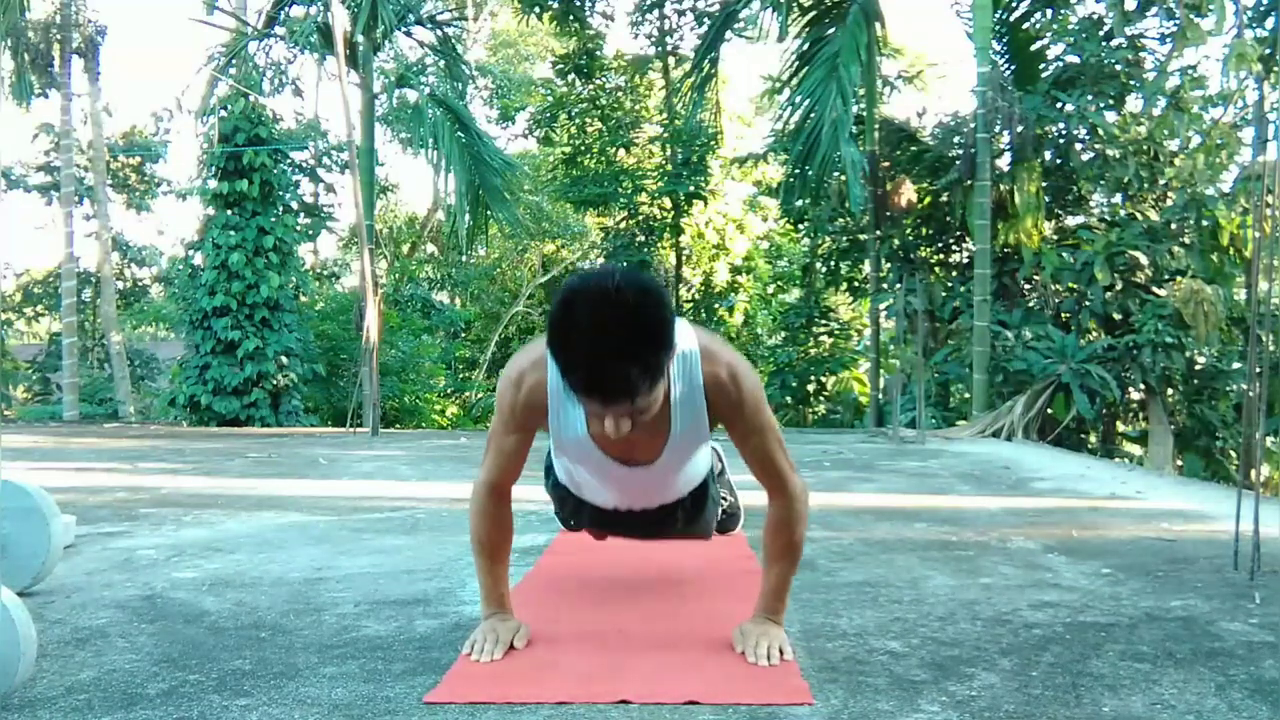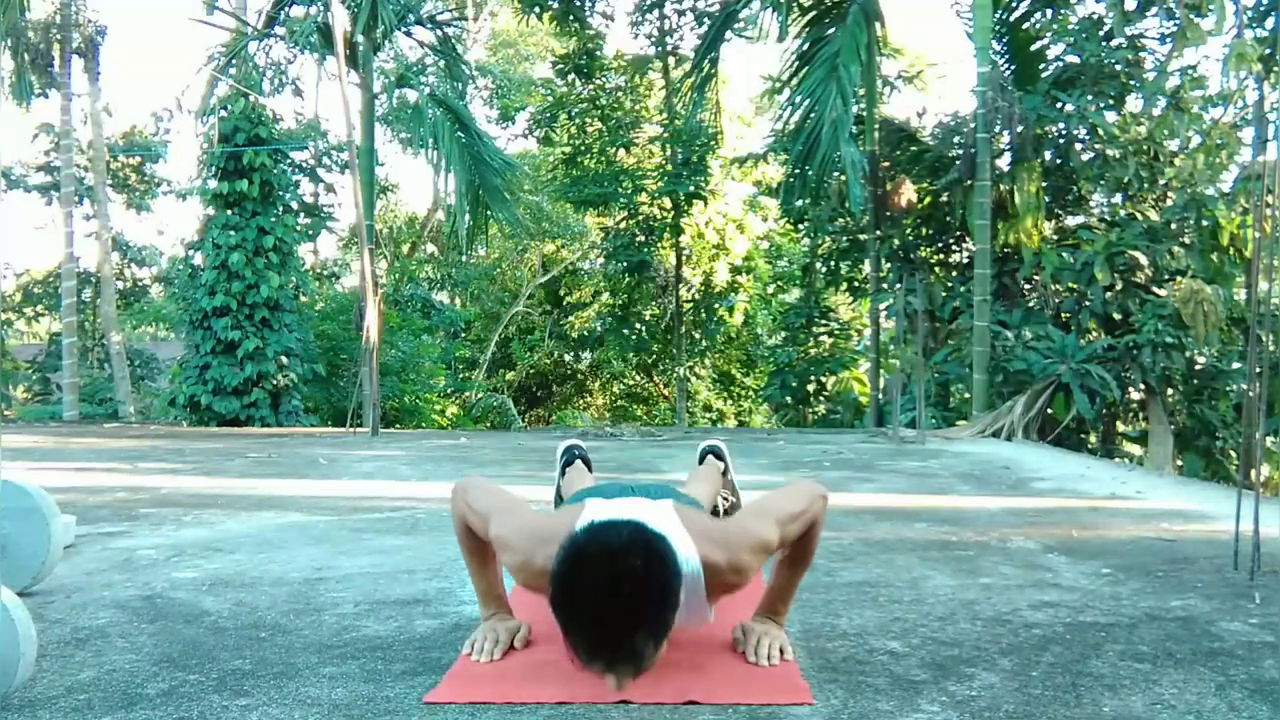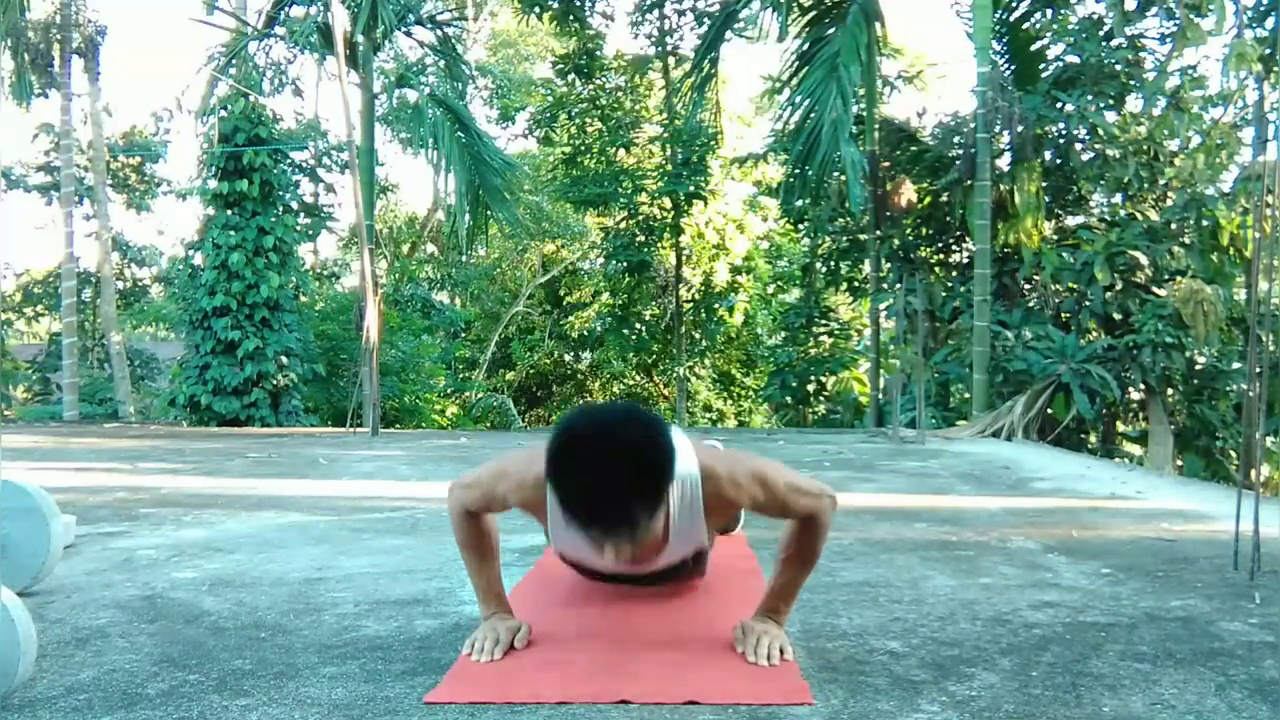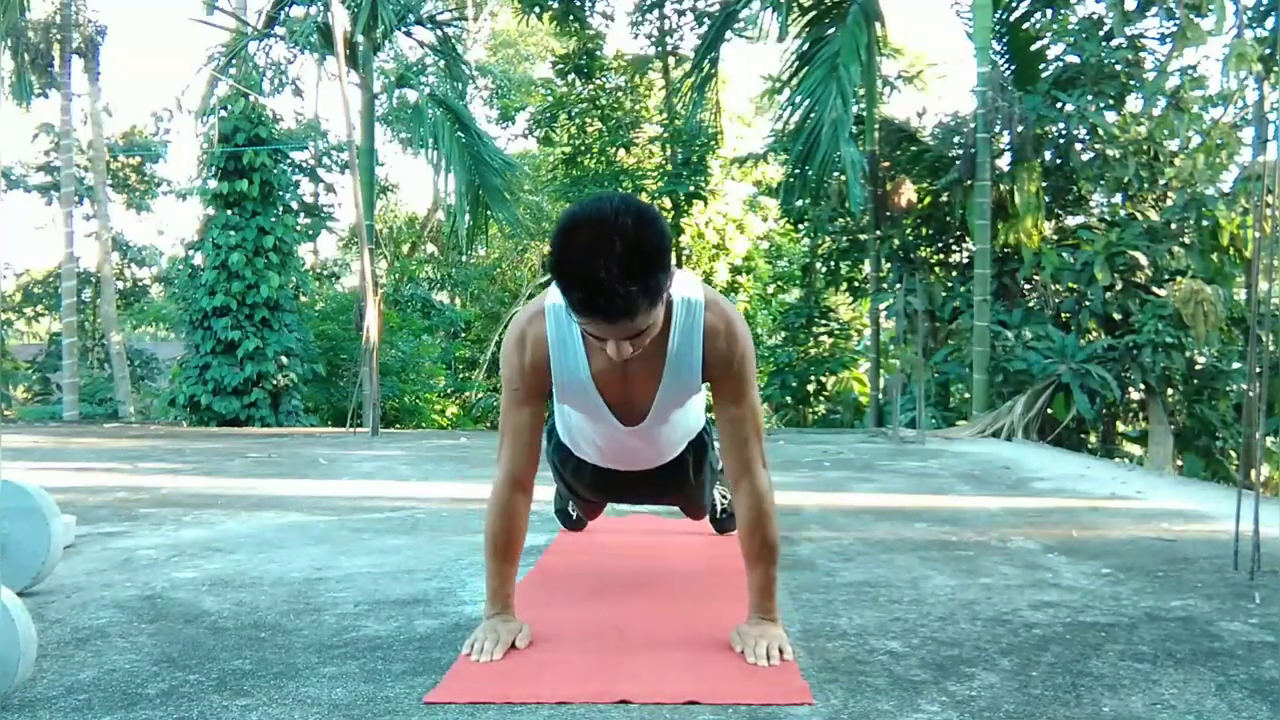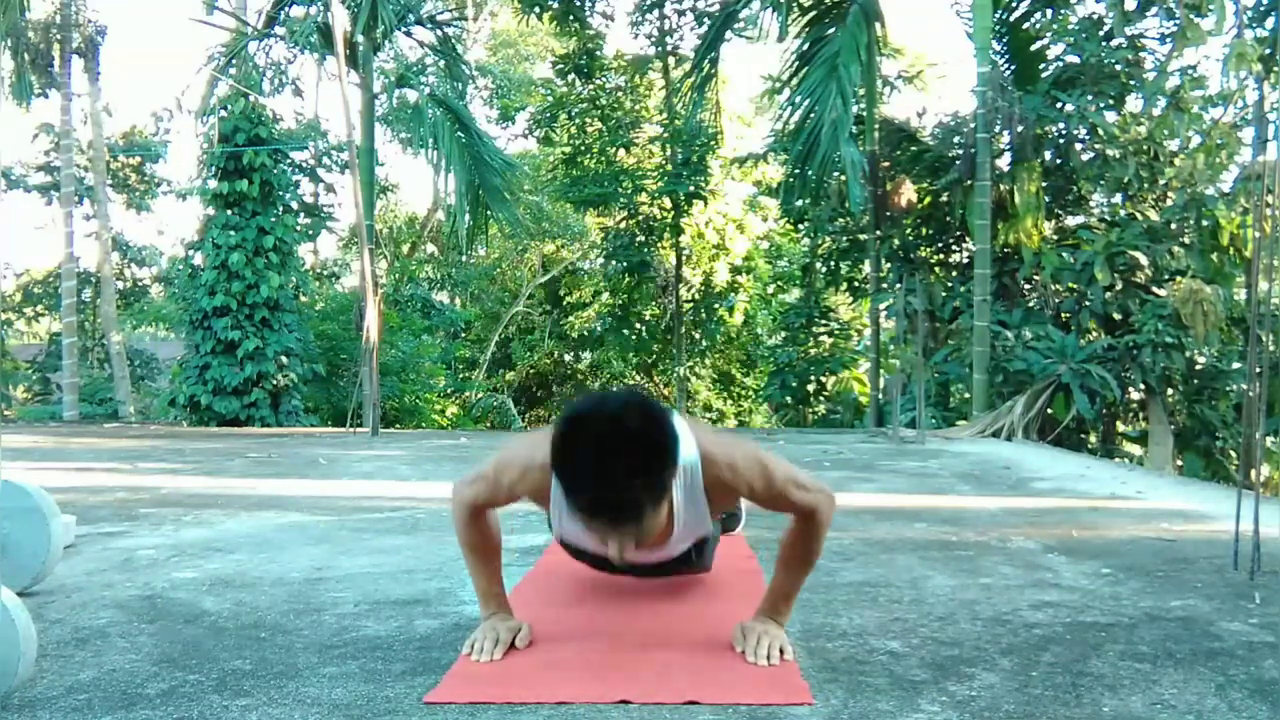
dt=0.5s
person 1, frame 1
left shoulder: (720, 373)
right shoulder: (529, 378)
left elbow: (785, 489)
right elbow: (492, 489)
left wrist: (768, 618)
right wrist: (496, 613)
left hip: (682, 497)
right hip: (583, 496)
left knee: (703, 525)
right knee: (583, 522)
person 1, frame 2
left shoulder: (723, 559)
right shoulder: (534, 557)
left elbow: (813, 497)
right elbow: (464, 495)
left wrist: (770, 617)
right wrist: (494, 613)
left hip: (672, 507)
right hip: (589, 508)
left ankle: (713, 465)
right ankle: (572, 465)
person 1, frame 3
left shoulder: (717, 478)
right shoulder: (533, 479)
left elbow: (821, 503)
right elbow: (462, 500)
left wrist: (771, 617)
right wrist: (494, 613)
person 1, frame 4
left shoulder: (717, 324)
right shoulder: (532, 332)
left elbow: (750, 475)
right elbow: (514, 480)
left wrist: (763, 617)
right wrist: (498, 612)
left hip: (680, 455)
right hip: (581, 457)
left knee: (704, 507)
right knee: (579, 514)
left ankle: (716, 485)
right ankle: (573, 499)
person 1, frame 5
left shoulder: (719, 464)
right shoulder: (535, 466)
left elbow: (818, 505)
right elbow: (467, 500)
left wrist: (770, 618)
right wrist: (494, 613)
